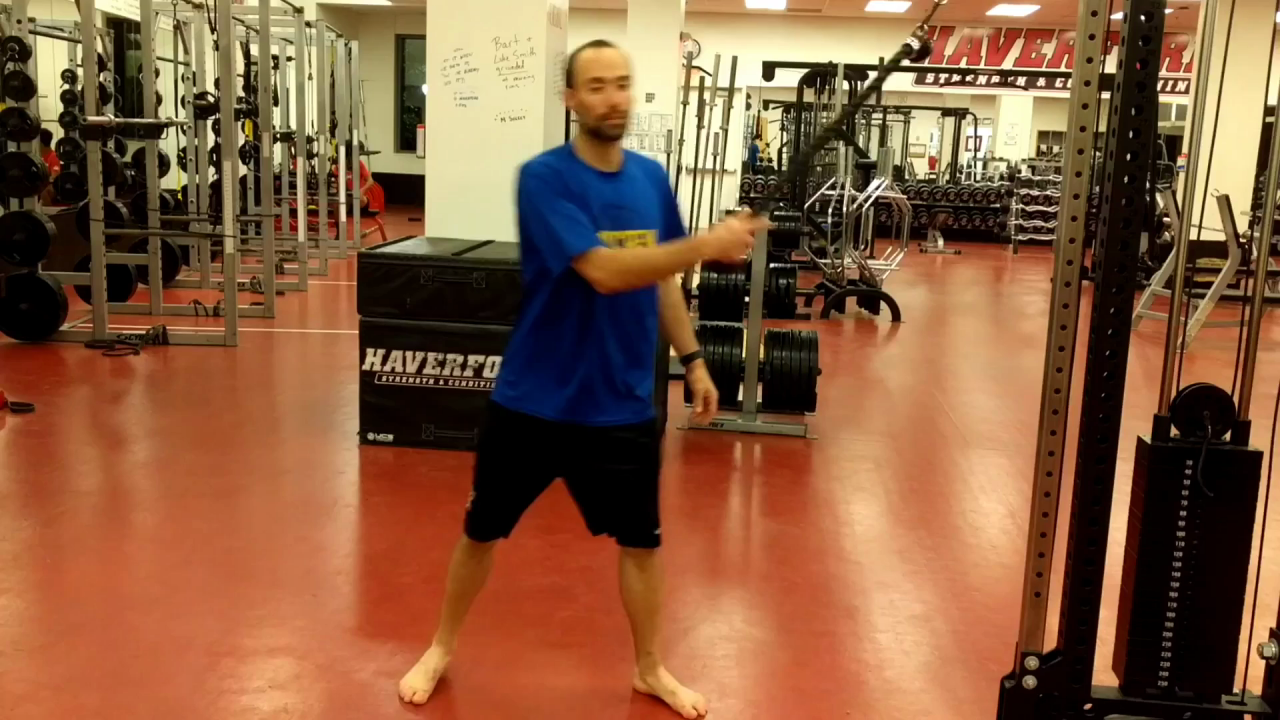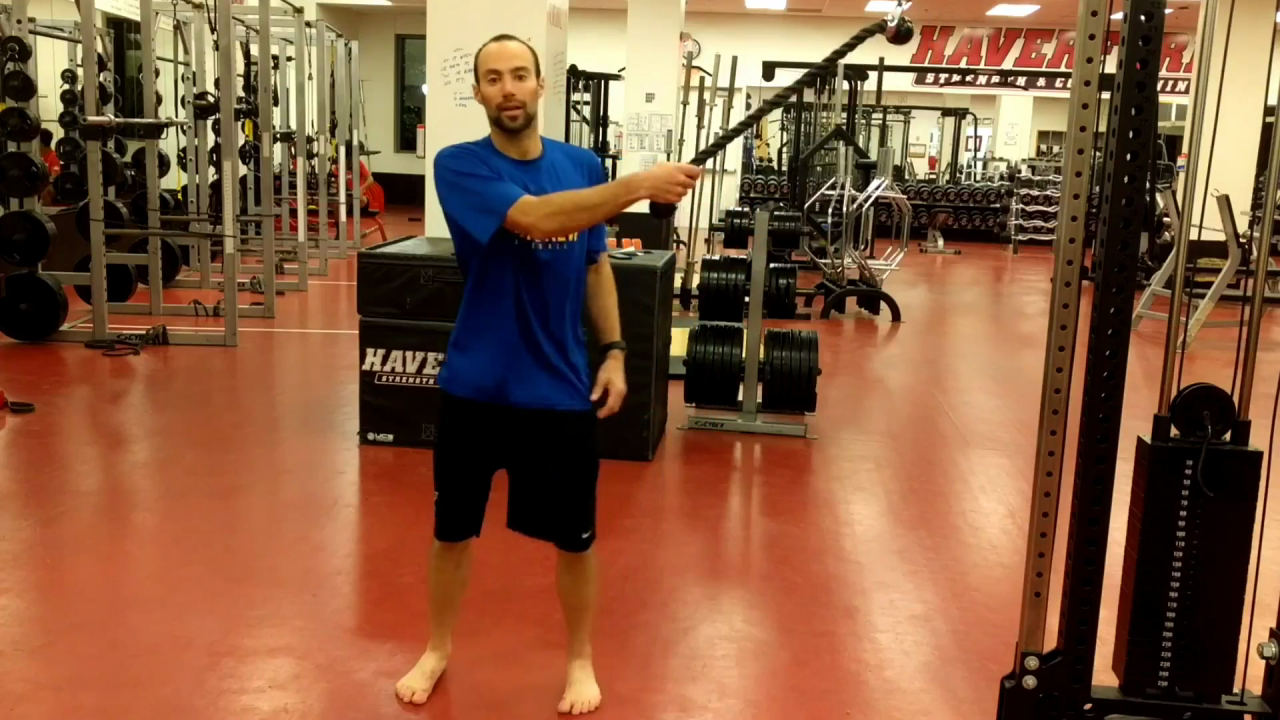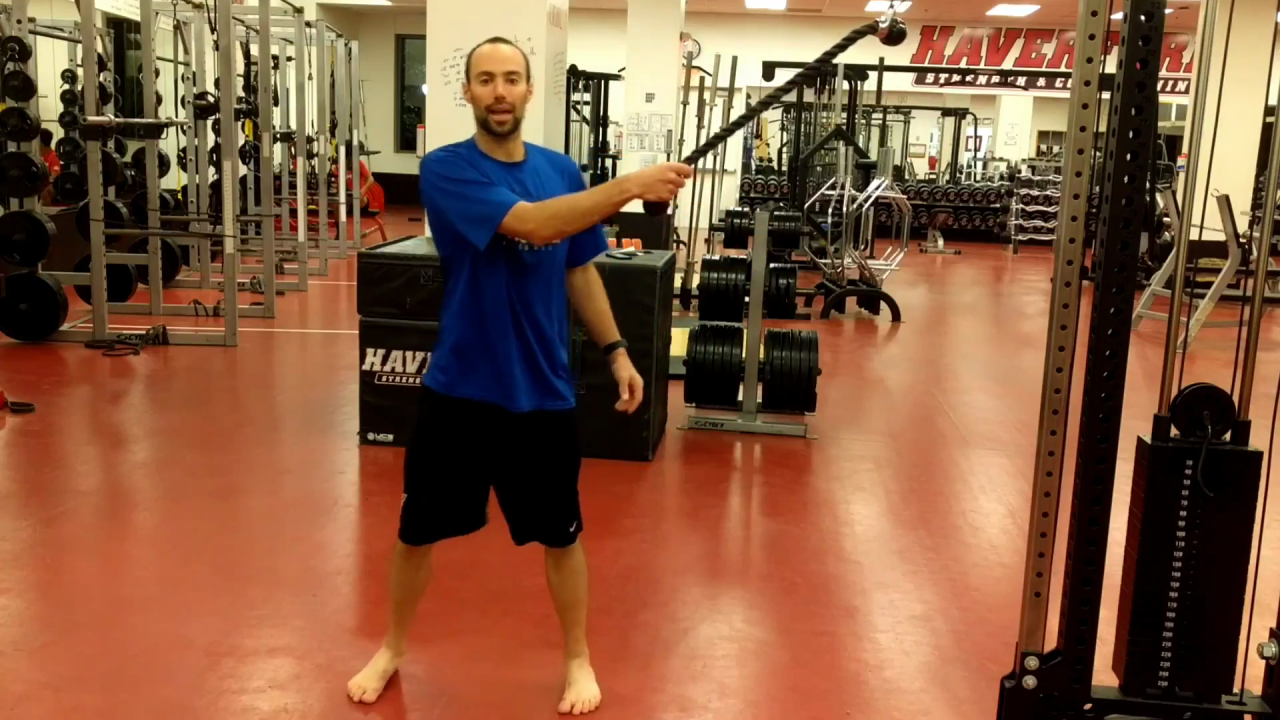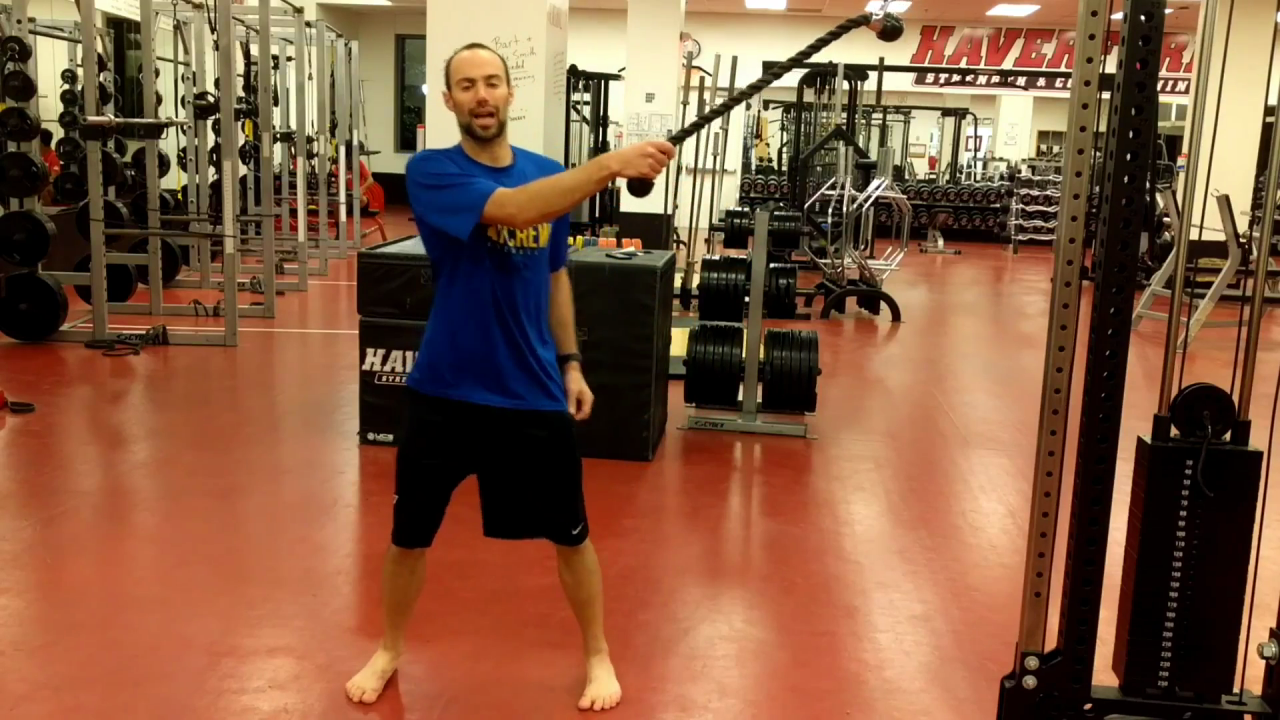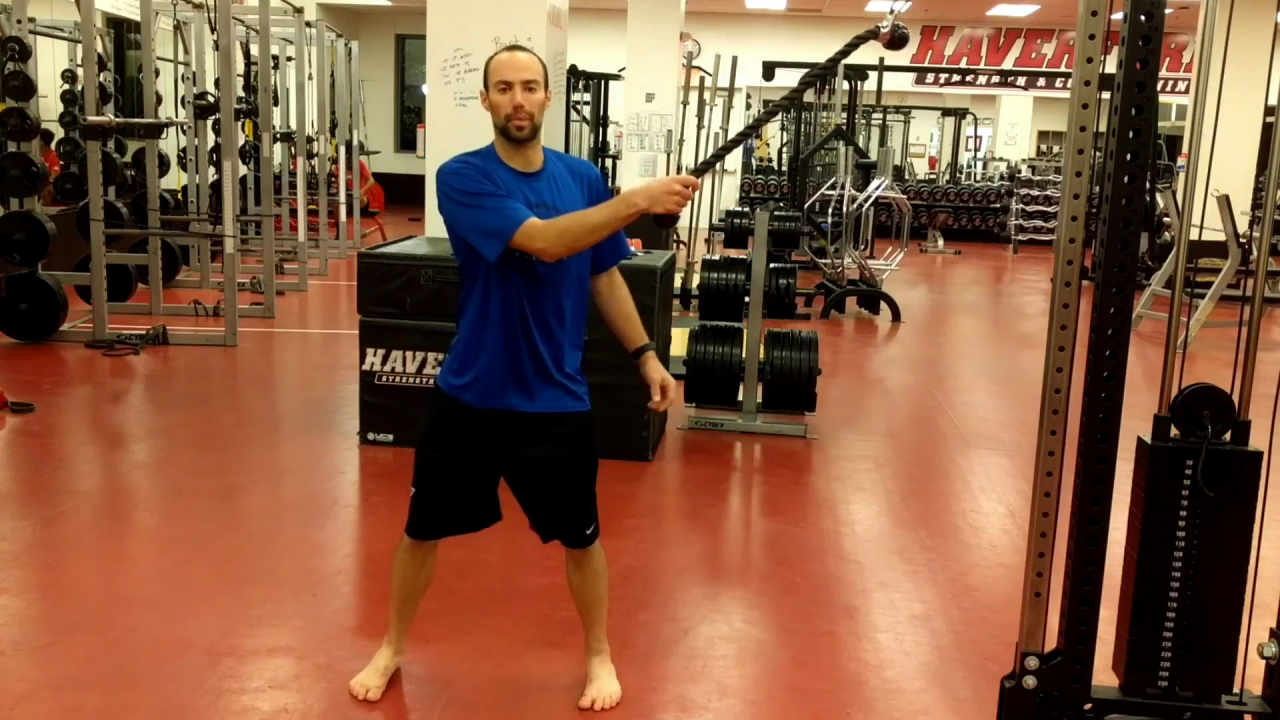
dt=0.4s
person 1, frame 1
left shoulder: (653, 179)
right shoulder: (542, 178)
right elbow: (602, 271)
left wrist: (693, 360)
right wrist: (707, 245)
left hip: (621, 404)
right hip: (531, 398)
left knee: (641, 539)
right knee: (482, 532)
right ankle: (441, 650)
person 1, frame 2
left shoulder: (582, 165)
right shoulder: (459, 166)
right elbow: (535, 218)
left wrist: (613, 351)
right wrist: (640, 184)
left hip: (561, 391)
right hip: (474, 388)
left knee: (574, 537)
right knee: (452, 530)
left ankle: (580, 658)
right ankle: (437, 650)
person 1, frame 3
left shoulder: (562, 170)
right shoulder: (445, 169)
left elbow: (579, 271)
right elbow: (530, 222)
left wrist: (616, 351)
right wrist: (631, 188)
left hip: (542, 393)
right hip: (458, 390)
left knee: (561, 535)
right knee: (417, 532)
left ankle: (578, 659)
right ankle: (391, 650)
person 1, frame 4
left shoulder: (548, 174)
right shoulder: (430, 172)
right elbow: (511, 211)
left wrist: (570, 361)
right wrist: (611, 164)
left hip: (532, 395)
right hip: (444, 391)
left knee: (570, 535)
right knee: (409, 535)
left ankle: (598, 656)
right ankle: (388, 651)
person 1, frame 5
left shoulder: (582, 178)
right shoulder: (462, 177)
left elbow: (604, 276)
right elbow: (540, 240)
left wrist: (645, 355)
right wrist: (640, 199)
left hip: (556, 399)
right hip: (469, 394)
left knee: (581, 537)
right knee: (424, 529)
left ankle: (599, 655)
right ankle: (391, 648)
